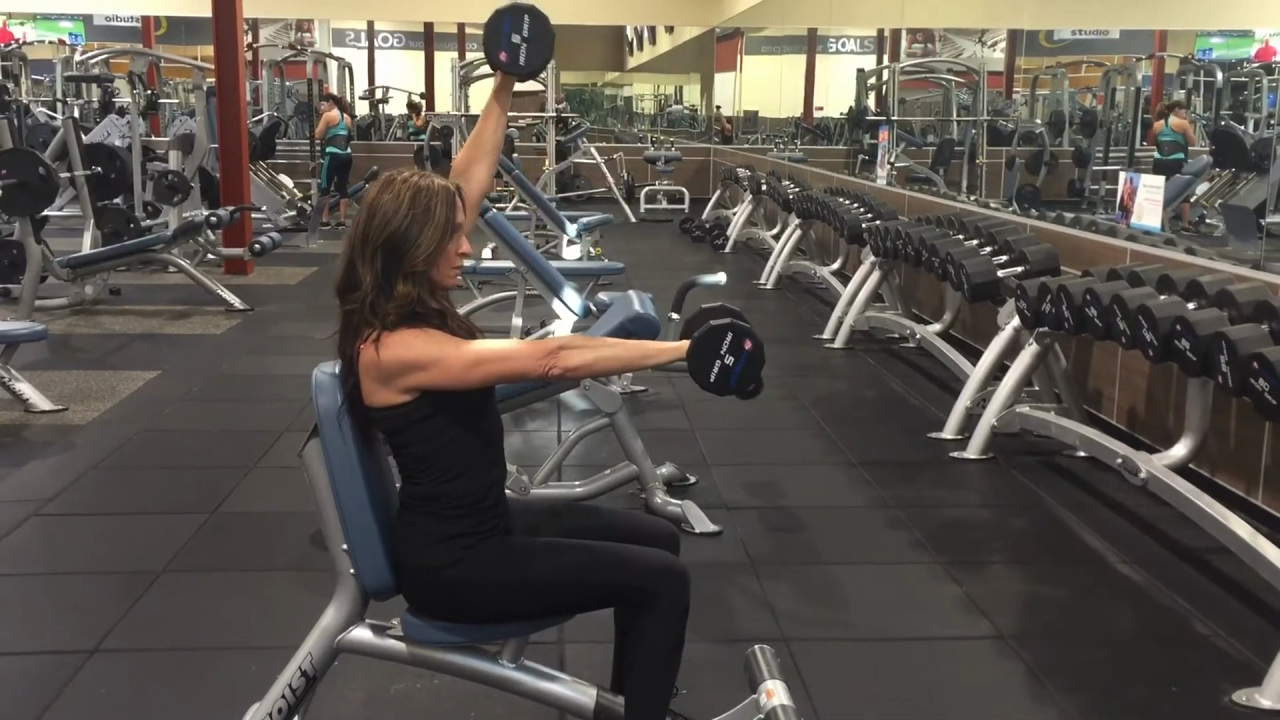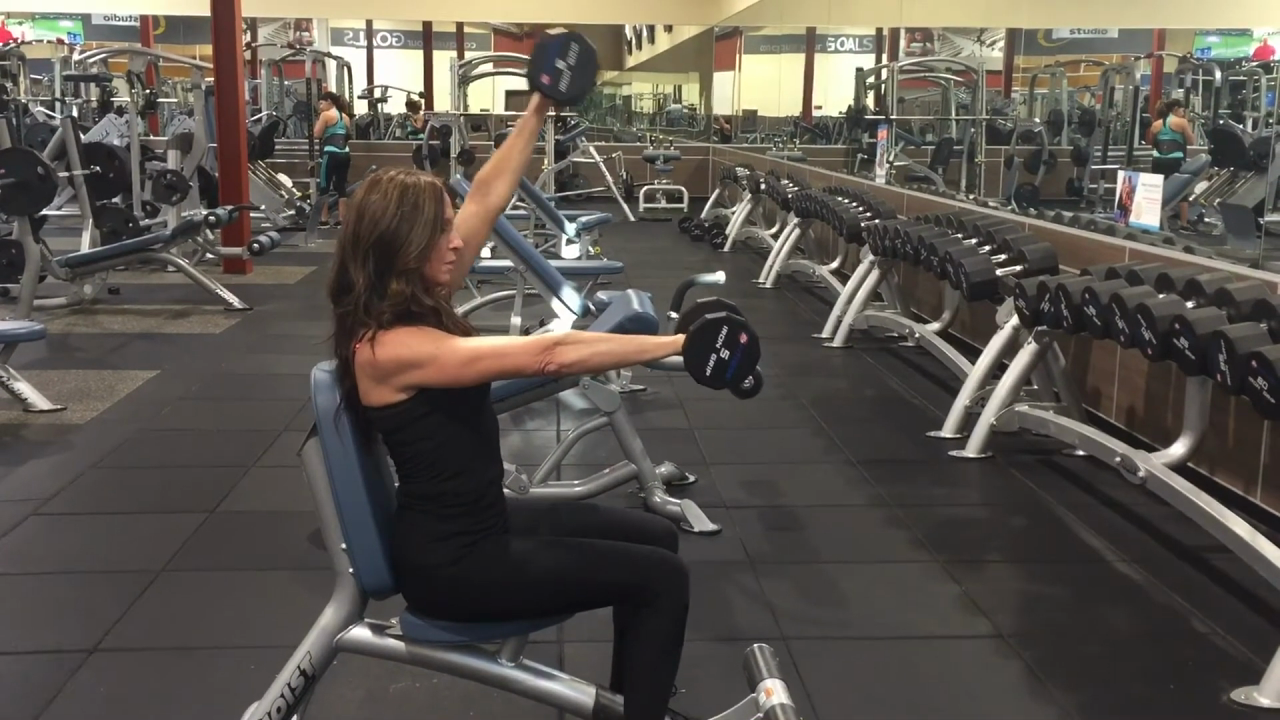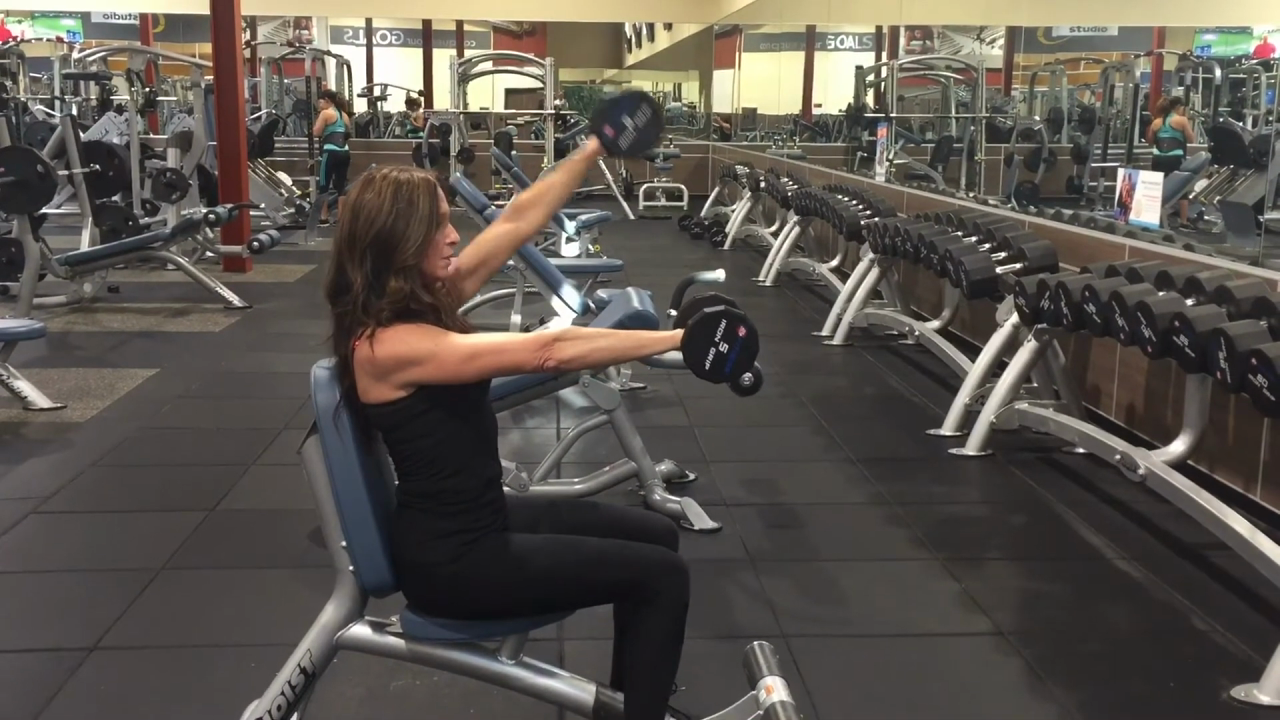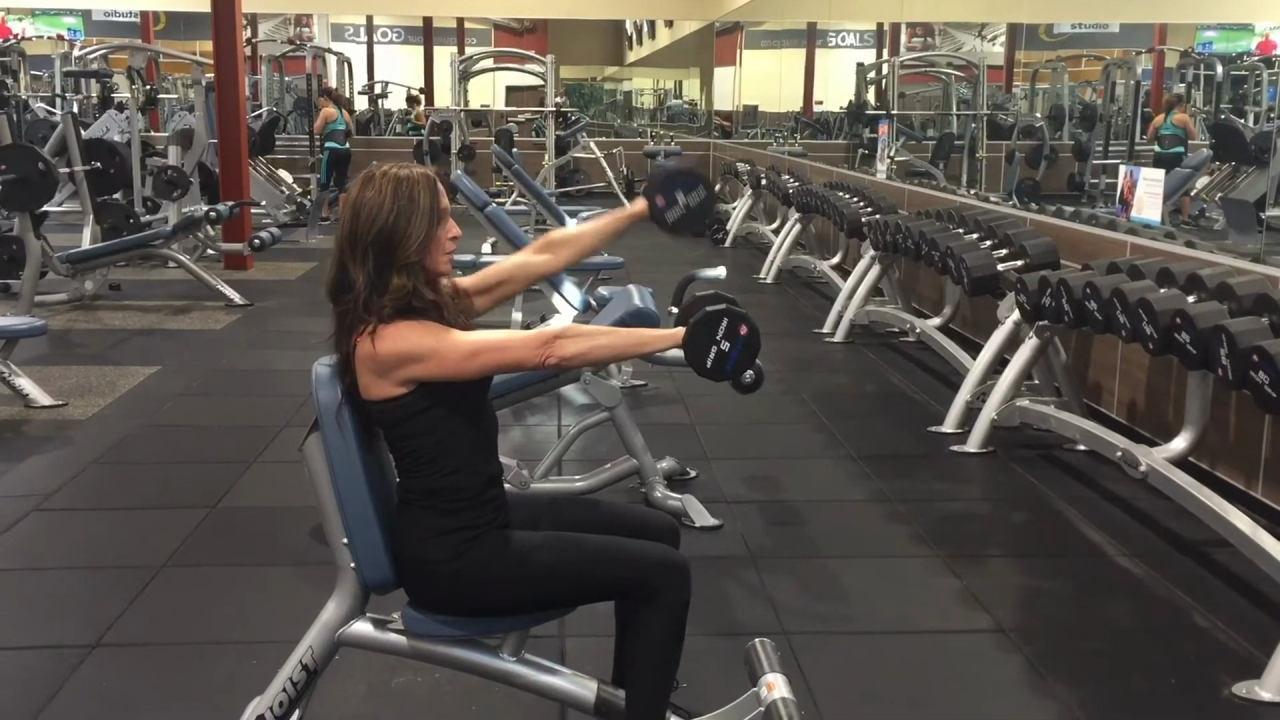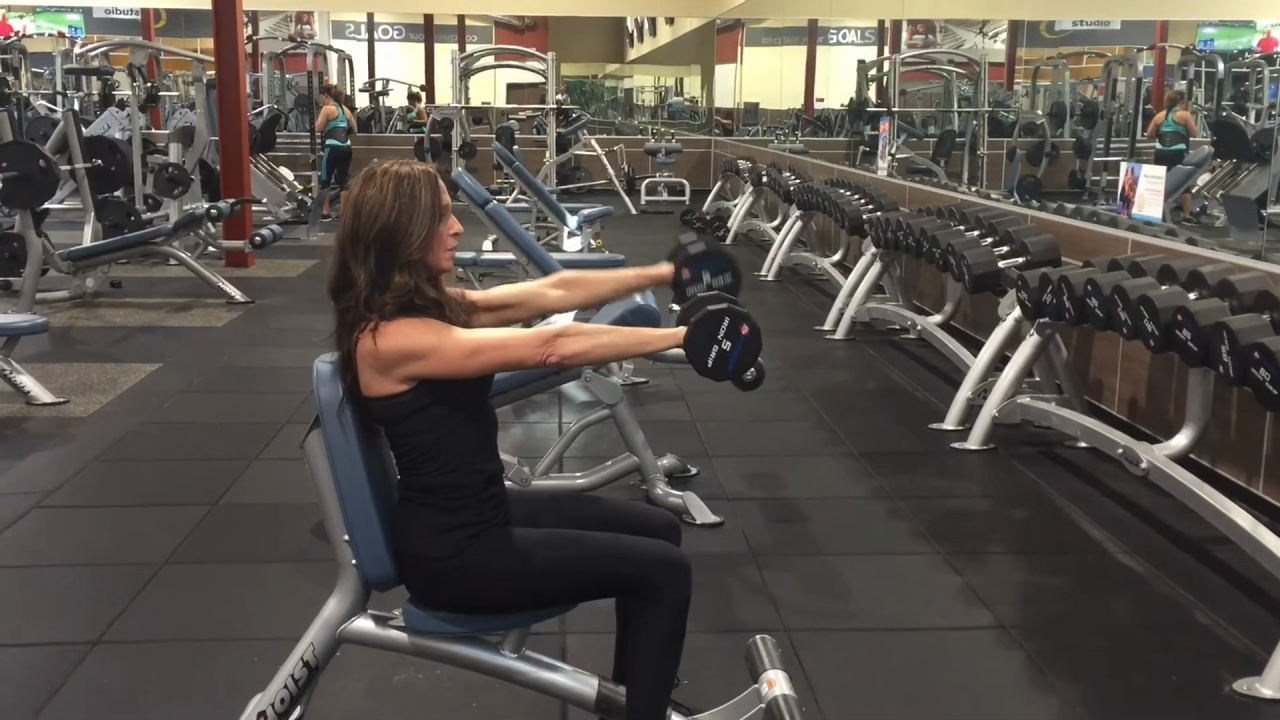
dt=0.2s
person 1, frame 1
left shoulder: (413, 309)
right shoulder: (393, 348)
left elbow: (471, 184)
right elbow: (550, 359)
left wrist: (501, 94)
right wrist: (683, 349)
left hip: (482, 521)
right hip: (452, 561)
left knee: (656, 540)
right knee: (663, 580)
person 1, frame 2
left shoulder: (416, 304)
right shoulder: (388, 346)
left elbow: (489, 198)
right elbow: (547, 355)
left wrist: (537, 113)
right wrist: (678, 343)
left hip: (480, 519)
right hip: (450, 559)
left knee: (656, 539)
right knee: (662, 577)
person 1, frame 3
left shoulder: (425, 299)
right shoulder: (387, 344)
left elbow: (518, 222)
right elbow: (546, 352)
left wrist: (592, 152)
right wrist: (676, 339)
left hip: (480, 518)
right hip: (451, 558)
left knee: (655, 536)
right knee: (662, 576)
person 1, frame 4
left shoulder: (431, 301)
right shoulder: (389, 341)
left elbow: (540, 256)
right elbow: (548, 349)
left wrist: (639, 209)
right wrist: (678, 336)
left hip: (481, 515)
right hip: (452, 555)
left knee: (656, 533)
right knee: (664, 574)
person 1, frame 5
left shoulder: (429, 303)
right shoulder: (391, 338)
left elbow: (553, 291)
right elbow: (550, 347)
left wrist: (662, 272)
right wrist: (682, 335)
left hip: (482, 510)
right hip: (452, 551)
left knee: (657, 531)
right knee: (665, 570)
